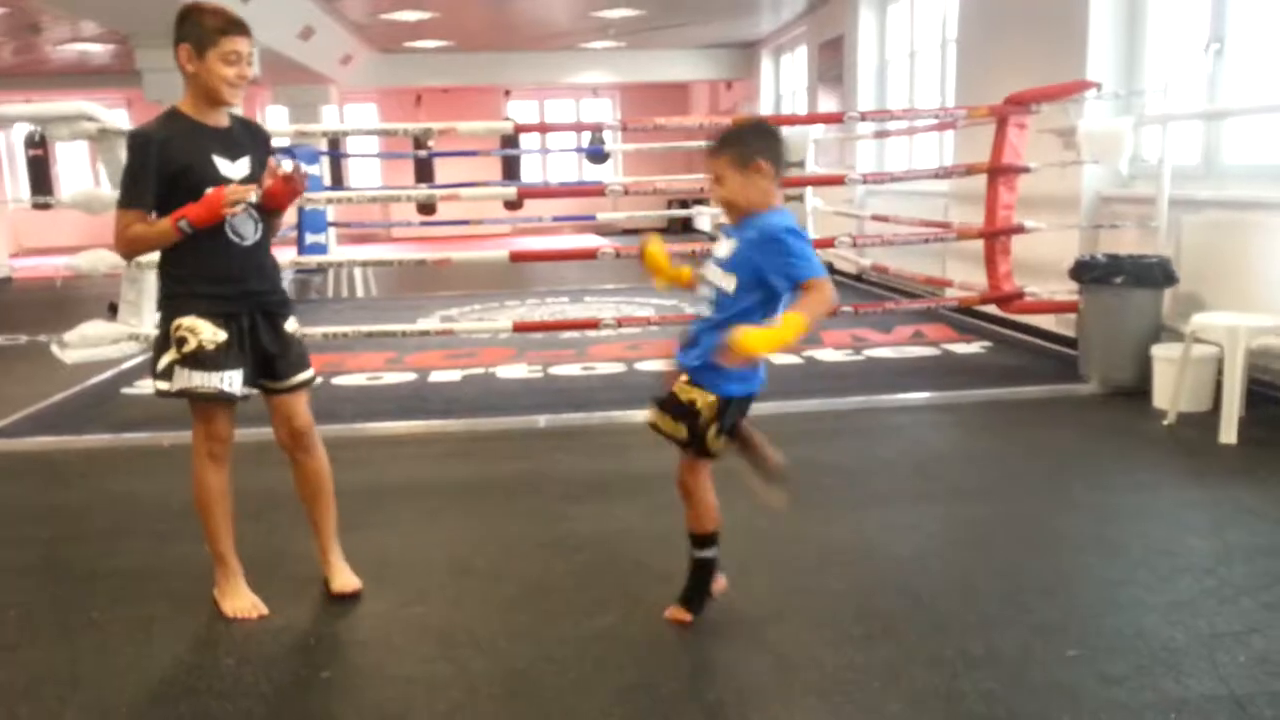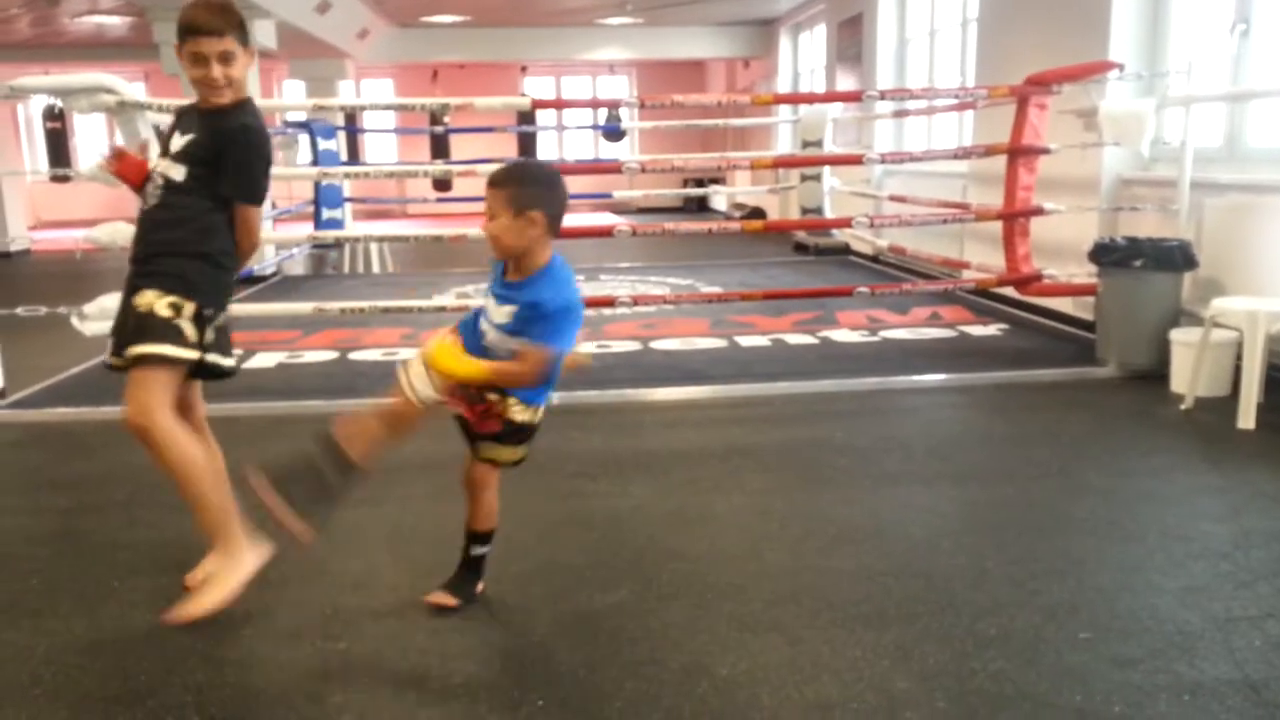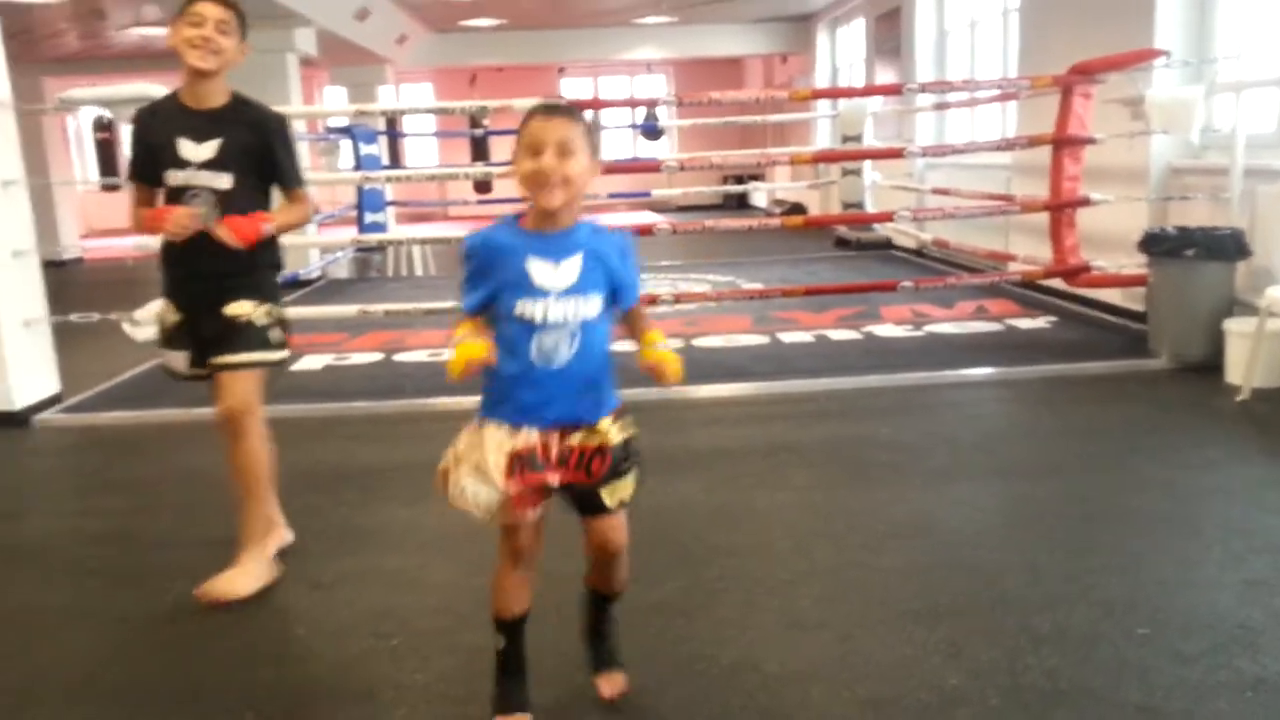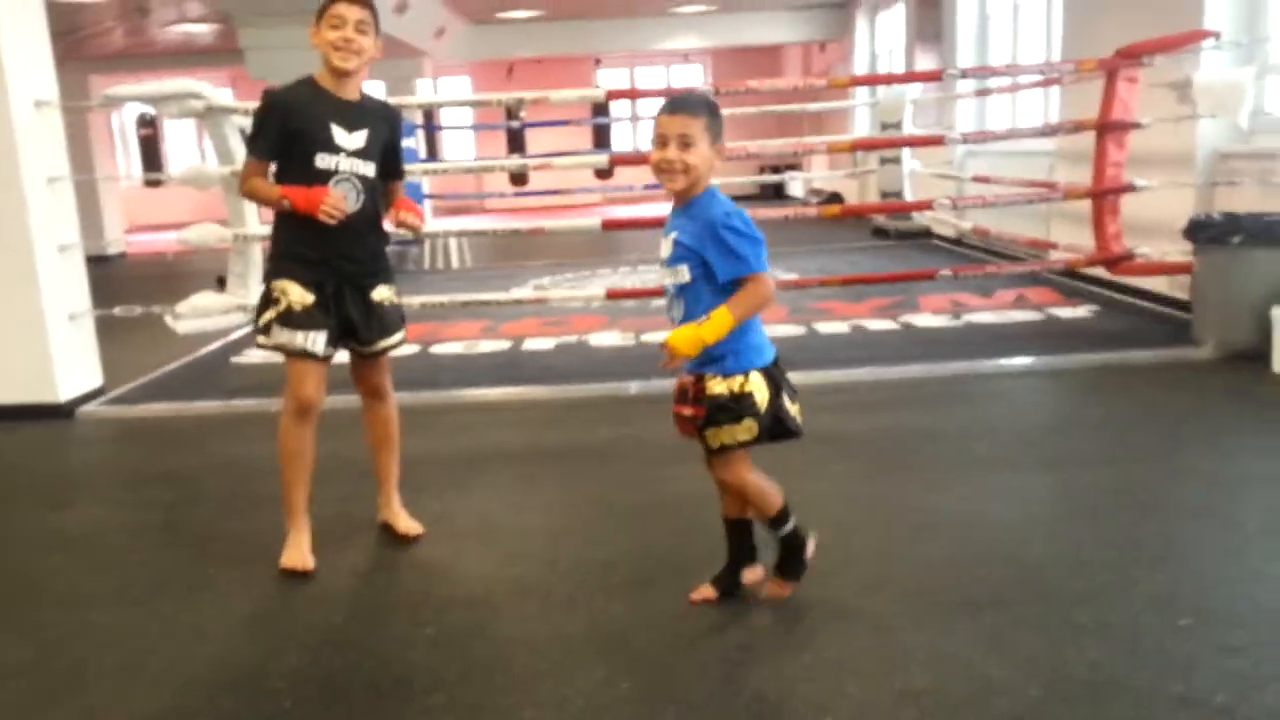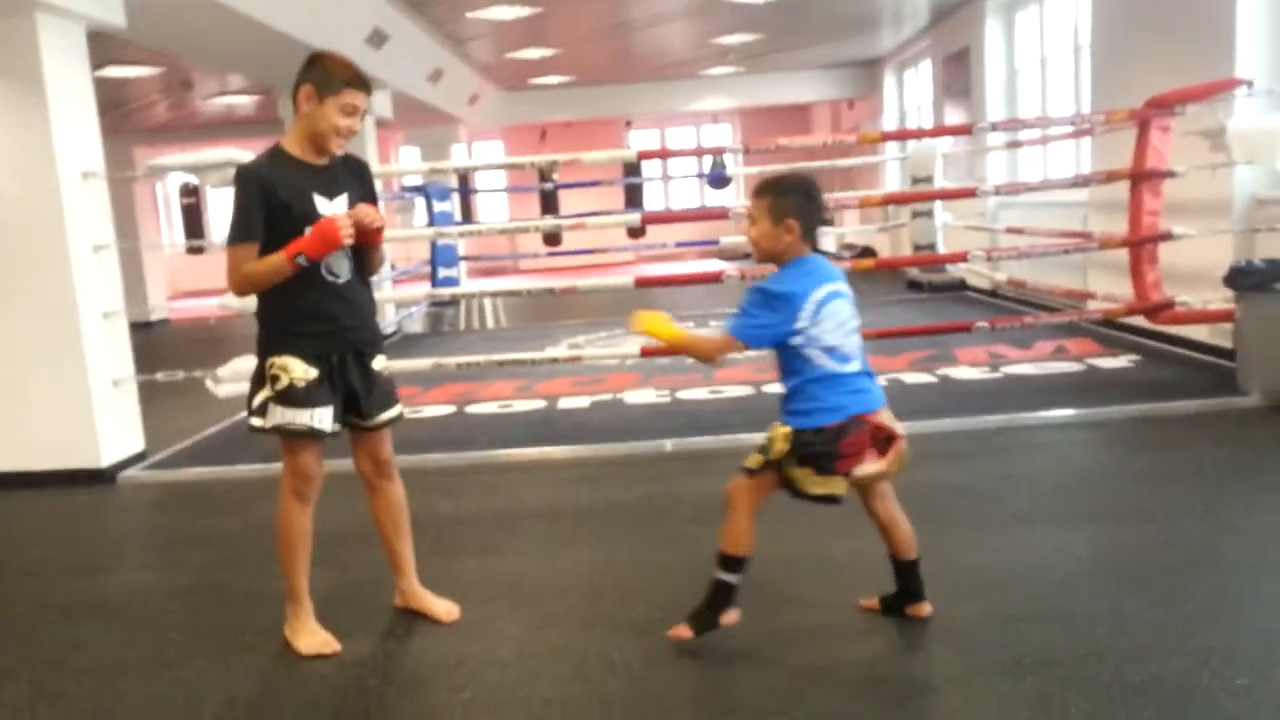
dt=1s
person 1, frame 1
left shoulder: (255, 138)
right shoulder: (155, 140)
right elbow: (128, 240)
left wrist: (278, 204)
right wrist: (196, 214)
left hip: (266, 302)
right hip: (200, 310)
left knee: (299, 429)
right knee: (214, 437)
left ankle: (330, 552)
right ankle: (227, 575)
person 1, frame 2
left shoulder: (241, 128)
right shoulder: (185, 115)
left elbow: (244, 232)
left wrist: (205, 283)
right wrist: (136, 176)
left hip: (184, 281)
right hip: (149, 278)
left knee: (147, 410)
right knee: (182, 413)
left ankle: (236, 545)
right ankle: (226, 540)
person 1, frame 3
left shoulder: (260, 124)
right shoulder: (152, 121)
left elbow: (301, 205)
right elbow: (141, 207)
left wrist: (257, 225)
right wrist: (161, 220)
left hip: (245, 283)
right hip: (186, 287)
left knee: (239, 409)
right knee: (239, 411)
left ankle: (255, 552)
right ankle: (271, 524)
person 1, frame 4
left shoulder: (384, 117)
right shoulder: (285, 102)
right elbow: (249, 181)
left wrist: (406, 210)
right wrist: (299, 198)
left hip: (367, 269)
right hip: (302, 270)
left knee: (377, 386)
right knee: (303, 398)
left ankle: (390, 502)
right ankle: (297, 526)
person 1, frame 5
left shoulder: (355, 172)
right shoulder: (261, 178)
right elbow: (240, 278)
left wrist: (372, 235)
right wrist: (306, 247)
left hip: (359, 340)
right hip: (297, 349)
left knee: (380, 463)
right knee: (303, 475)
left ankle: (408, 585)
right ankle: (299, 613)
person 2, frame 1
left shoulder: (779, 235)
right shoulder: (746, 228)
left elbow: (823, 295)
left wrist: (778, 333)
right wrist: (675, 273)
left hip: (718, 379)
right hip: (702, 358)
left knee: (693, 475)
left ankle: (700, 585)
right ankle: (748, 445)
person 2, frame 2
left shoulder: (558, 297)
right shoulder: (510, 263)
left elbow: (529, 371)
left wrist: (468, 370)
left hip: (512, 399)
right hip: (460, 358)
left knee: (482, 480)
right knee: (391, 416)
left ankle: (470, 576)
right ankle: (306, 488)
person 2, frame 3
left shoulder: (610, 246)
right shoulder: (491, 245)
left elbow: (630, 312)
right elbow: (476, 316)
left wrist: (656, 349)
right wrist: (469, 346)
left hip: (592, 420)
right hip: (512, 424)
left knee: (609, 539)
right knee: (519, 544)
left ankle: (601, 631)
person 2, frame 4
left shoulder: (719, 219)
right shoulder: (679, 215)
left elbow: (759, 289)
left wrist: (699, 334)
right wrist: (681, 337)
left hip: (737, 367)
right hip: (706, 370)
left knee: (732, 471)
right knee: (723, 468)
left ankle: (793, 545)
right ankle: (741, 566)
person 2, frame 5
left shoulder: (777, 292)
right shoulder: (832, 274)
left elbow: (714, 351)
left wrist: (661, 331)
left hip: (814, 424)
right hip: (867, 407)
left knee: (743, 495)
right knee: (880, 498)
left ankle: (719, 604)
right ankle: (911, 596)
